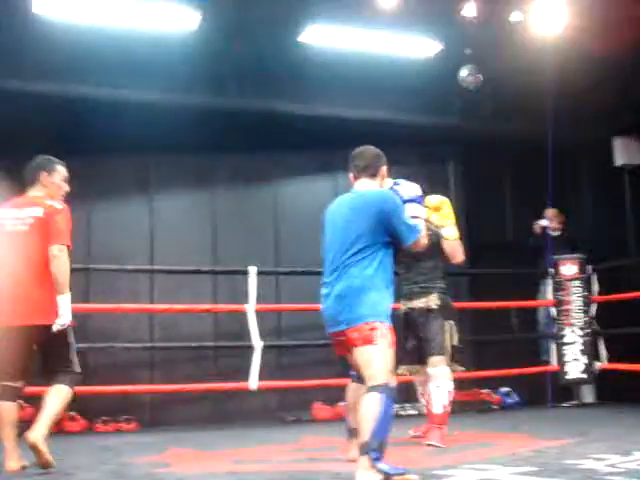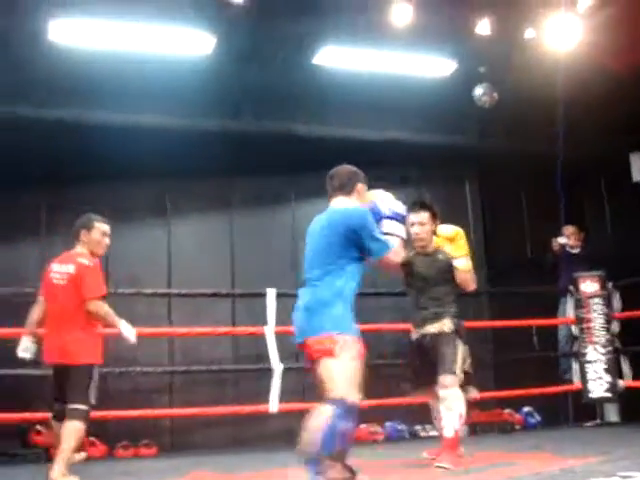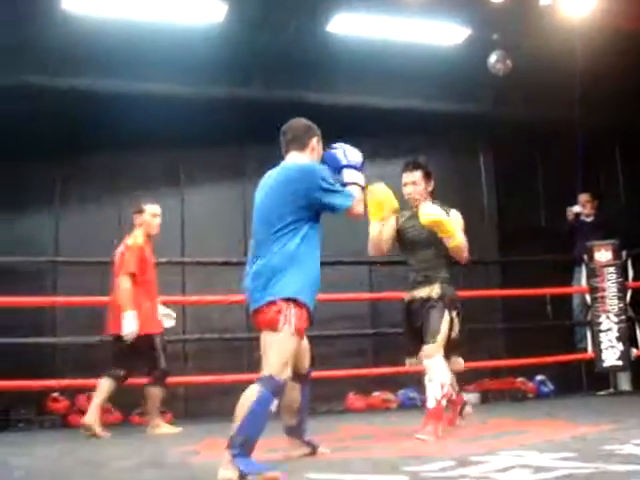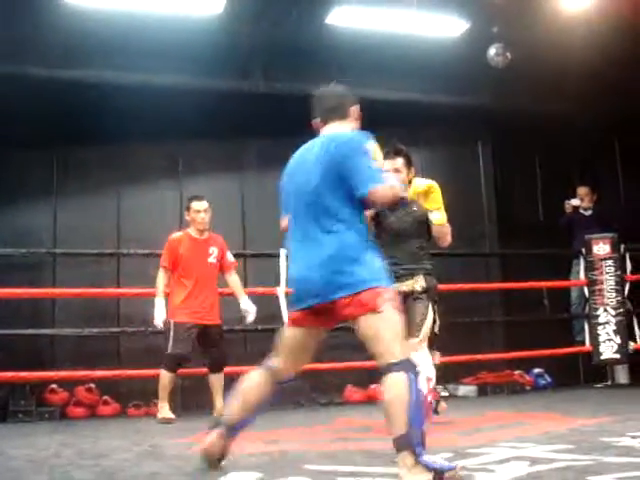
dt=0.7s
person 1, frame 1
left shoulder: (335, 207)
right shoulder: (384, 201)
right elbow: (418, 243)
left hip: (335, 307)
right hip: (363, 307)
left knee: (363, 375)
right knee: (381, 384)
left ankle: (358, 442)
person 1, frame 2
left shoulder: (319, 222)
right shoulder: (357, 215)
right elbow: (392, 258)
right wrist: (393, 221)
left hip: (313, 321)
right hip: (330, 322)
left knee: (337, 396)
right knee: (343, 400)
person 1, frame 3
left shoulder: (273, 179)
right shoulder: (308, 171)
right elbow: (353, 209)
right wrist: (353, 171)
left hip: (275, 285)
right hip: (283, 287)
left knee: (300, 365)
right knee: (276, 375)
left ankle: (296, 438)
person 1, frame 4
left shoulder: (297, 159)
right shoulder: (353, 143)
left elbow: (287, 223)
right elbow: (381, 194)
right wrist: (395, 180)
left hip: (307, 278)
right hip: (353, 271)
left knee: (279, 367)
right knee: (397, 361)
left ankle: (220, 436)
person 2, frame 1
left shoulder: (437, 228)
left elbow: (457, 257)
left wrist: (448, 223)
left hip: (435, 304)
right hip: (409, 307)
left knee: (437, 362)
right knee: (415, 367)
left ankle: (439, 427)
right ankle: (432, 421)
person 2, frame 2
left shoulder: (449, 252)
right shoulder: (407, 256)
left elbow: (469, 285)
left wrist: (460, 253)
left hip: (447, 328)
right hip: (420, 332)
left knee: (448, 384)
right knee: (433, 391)
left ankle: (449, 449)
right ankle: (449, 443)
person 2, frame 3
left shoulder: (449, 215)
right shoulder: (398, 220)
left elbow: (462, 255)
right elbow: (376, 250)
left wrist: (444, 226)
right wrist: (377, 216)
left hip: (440, 294)
right hip: (415, 296)
left knee: (433, 353)
right knee: (428, 357)
left ankle: (434, 419)
right ankle: (456, 401)
person 2, frame 4
left shoulder: (425, 204)
right shoulder: (378, 206)
left elbow: (444, 240)
left wrist: (434, 206)
left hip: (420, 286)
right hip: (391, 287)
left knee: (416, 345)
right knee: (412, 348)
right ankle: (432, 398)
person 3, frame 1
right shoulder: (54, 209)
right elbow: (58, 255)
right wrist: (63, 299)
right hip: (44, 311)
right knee: (65, 373)
right ankle: (38, 431)
person 3, frame 2
left shoulder: (54, 265)
right shoulder: (88, 264)
left elbow: (40, 305)
right elbow: (94, 305)
left wrist: (28, 337)
right wrist: (121, 325)
left hip: (56, 347)
right hip: (82, 349)
left knee: (60, 405)
right knee: (78, 408)
left ankle: (63, 456)
person 3, frame 3
left shoulder: (137, 244)
right shoulder: (136, 244)
right elbow: (124, 280)
left wrist: (158, 308)
right wrist: (129, 314)
right hip: (135, 321)
left knee: (119, 370)
right knee: (158, 370)
left ankle: (93, 415)
right ankle: (154, 422)
person 3, frame 4
left shoulder: (217, 242)
right shoulder: (176, 240)
left elbow: (229, 273)
right elbow: (164, 272)
left wrist: (243, 300)
right wrist: (159, 302)
left hip: (210, 315)
right hip: (183, 313)
left knee: (217, 359)
right knee: (175, 356)
left ankle: (219, 406)
right ankle: (163, 406)
person 4, frame 1
left shoulder: (569, 236)
right shoulder: (542, 236)
left elbow: (576, 252)
right elbow: (534, 251)
right wrist: (537, 235)
right hip: (547, 281)
right knee: (544, 319)
right ankle: (547, 357)
person 4, frame 2
left shoulder: (587, 253)
right shoulder: (561, 253)
right wrist: (555, 253)
right hip: (567, 298)
right knee: (564, 337)
right ankle: (568, 375)
person 4, frame 3
left shoulder: (601, 221)
right shoulder: (575, 222)
right wrist: (569, 221)
right hip: (581, 267)
right knee: (579, 306)
right ankle: (582, 345)
person 4, frame 4
left shoulder: (601, 214)
right shoulder: (574, 216)
left elbow: (610, 232)
right elbow: (564, 229)
right wrist: (568, 214)
right hip: (580, 260)
right knee: (577, 300)
right ankle: (580, 338)
